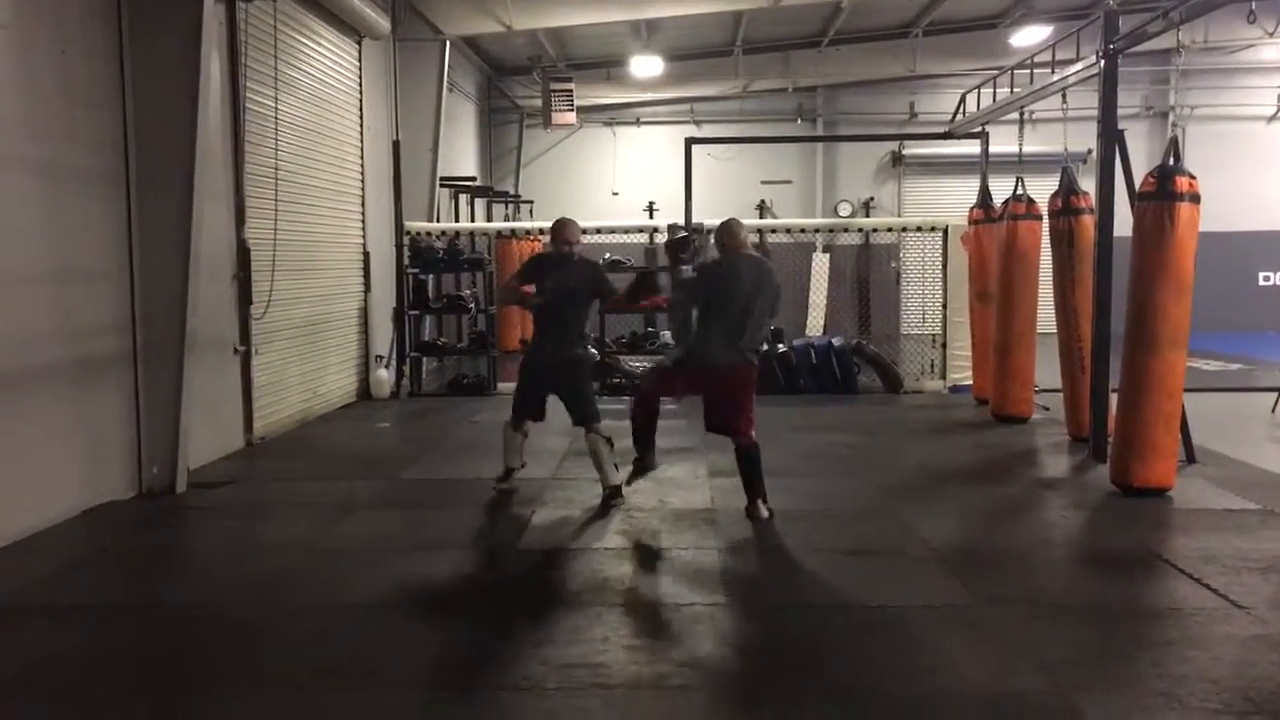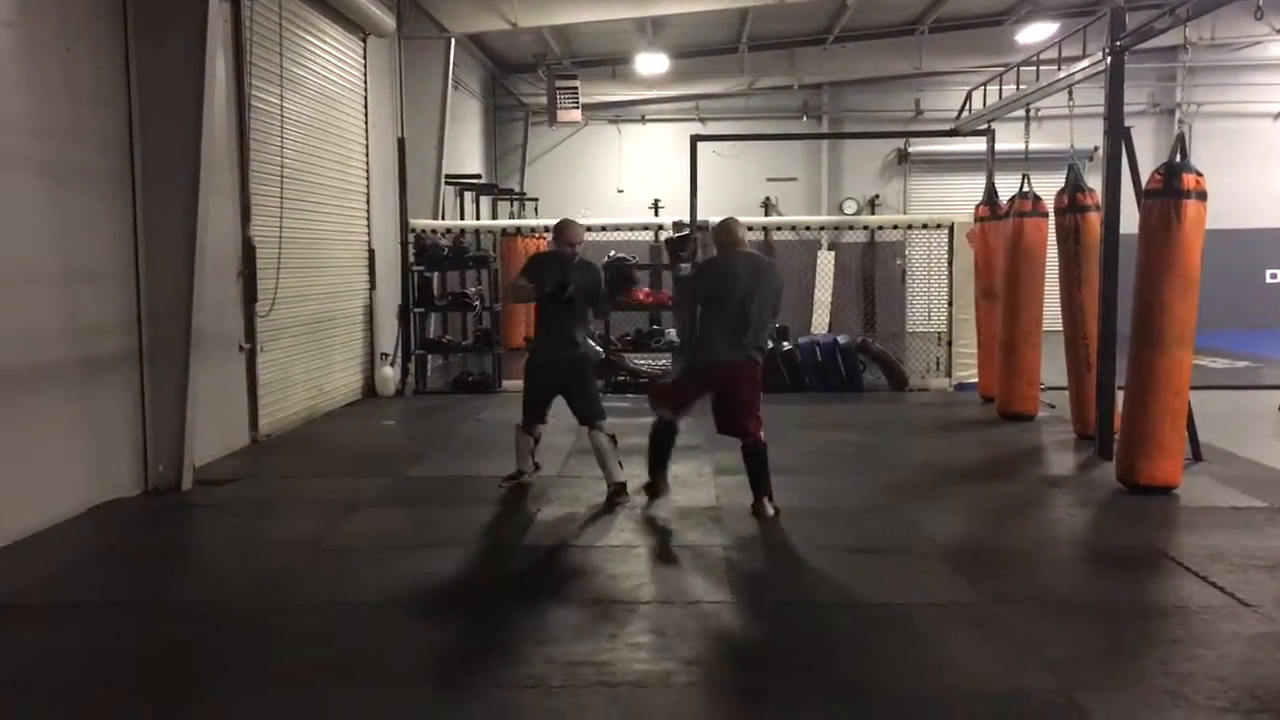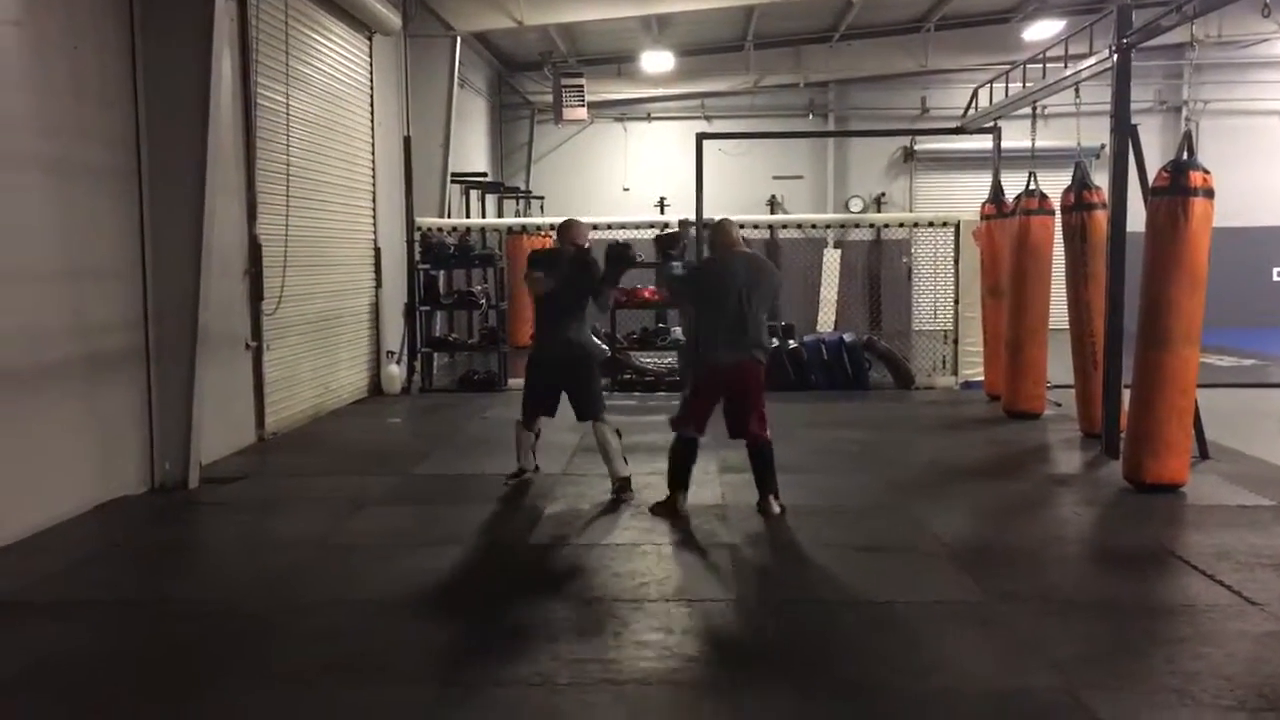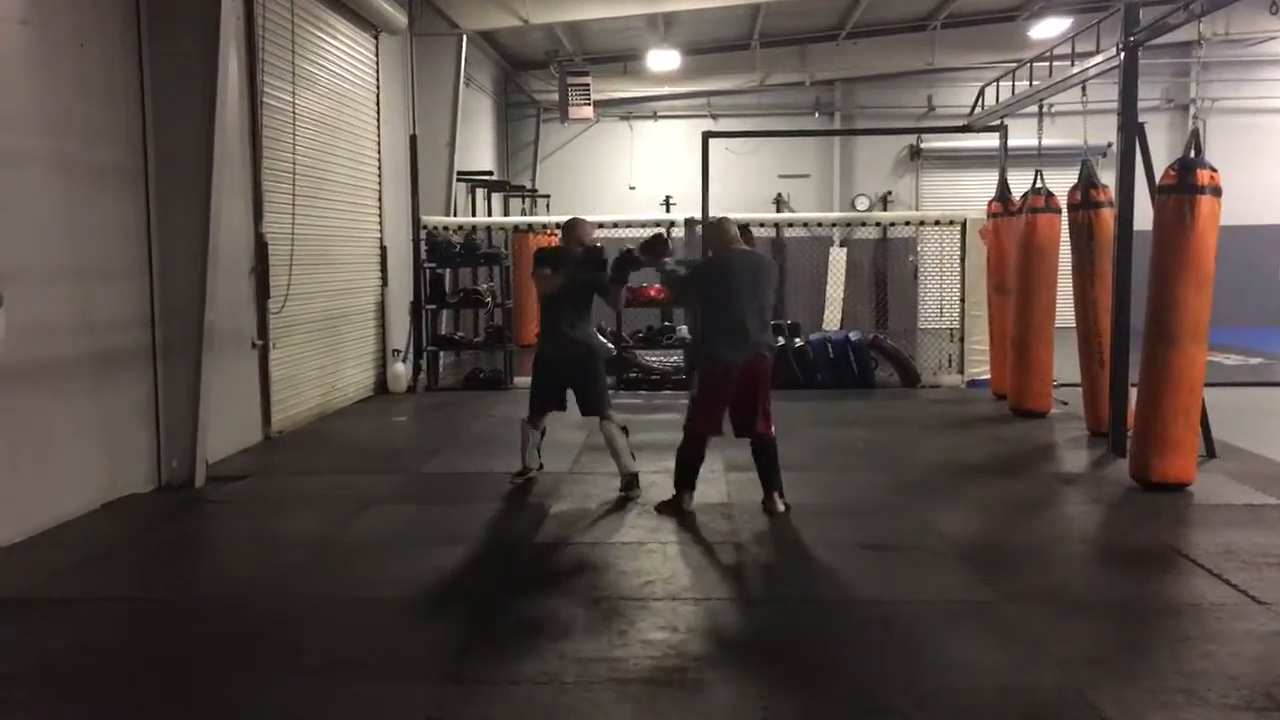
dt=0.1s
person 1, frame 1
left shoulder: (718, 269)
right shoulder: (770, 274)
left elbow: (682, 298)
left hip: (705, 358)
right hip: (743, 362)
left knee: (647, 391)
right knee: (743, 433)
left ankle: (645, 457)
right ankle: (758, 503)
person 1, frame 2
left shoulder: (715, 267)
right shoulder: (771, 272)
left elbow: (685, 296)
left hip: (709, 357)
right hip: (747, 361)
left knee: (665, 411)
right knee: (752, 433)
left ankle: (658, 479)
right ankle: (764, 501)
person 1, frame 3
left shoulder: (709, 268)
right shoulder: (769, 270)
left elbow: (678, 293)
left wrist: (670, 264)
left hip: (711, 360)
right hip: (751, 359)
left knee: (687, 430)
right knee: (757, 432)
left ankle: (677, 497)
right ankle: (770, 498)
person 1, frame 4
left shoulder: (712, 266)
right shoulder: (768, 265)
left elbow: (680, 291)
left wrist: (665, 265)
left hip: (718, 358)
right hip: (758, 357)
left knee: (697, 430)
right knee: (762, 430)
left ankle: (684, 496)
right ankle: (774, 497)
person 2, frame 1
left shoulder: (590, 269)
right shoulder: (539, 264)
left elbow: (614, 300)
right elbow: (505, 295)
right wrist: (529, 298)
left hip: (574, 356)
right hip: (539, 354)
left knee: (591, 423)
right knee: (519, 418)
left ankle: (612, 484)
right ankle: (512, 467)
person 2, frame 2
left shoulder: (590, 270)
right shoulder: (539, 262)
left elbow: (600, 312)
right elbow: (513, 293)
right wrist: (547, 291)
left hip: (577, 356)
right hip: (543, 354)
left knee: (596, 422)
right knee: (530, 420)
left ankle: (617, 482)
right ankle: (525, 468)
person 2, frame 3
left shoulder: (589, 265)
right shoulder: (540, 259)
left elbow: (604, 303)
right elbow: (535, 289)
left wrist: (614, 273)
right wrist: (568, 271)
left hip: (579, 350)
right hip: (545, 351)
left knee: (597, 416)
right knee: (529, 415)
left ankle: (621, 478)
right ankle: (527, 465)
person 2, frame 4
left shoulder: (596, 263)
right shoulder: (546, 256)
left elbow: (616, 303)
right elbow: (543, 287)
left wrist: (620, 275)
right wrist: (577, 270)
left hip: (585, 348)
right hip: (551, 348)
left knee: (604, 413)
right knee: (536, 413)
left ankle: (630, 474)
right ankle: (531, 464)
